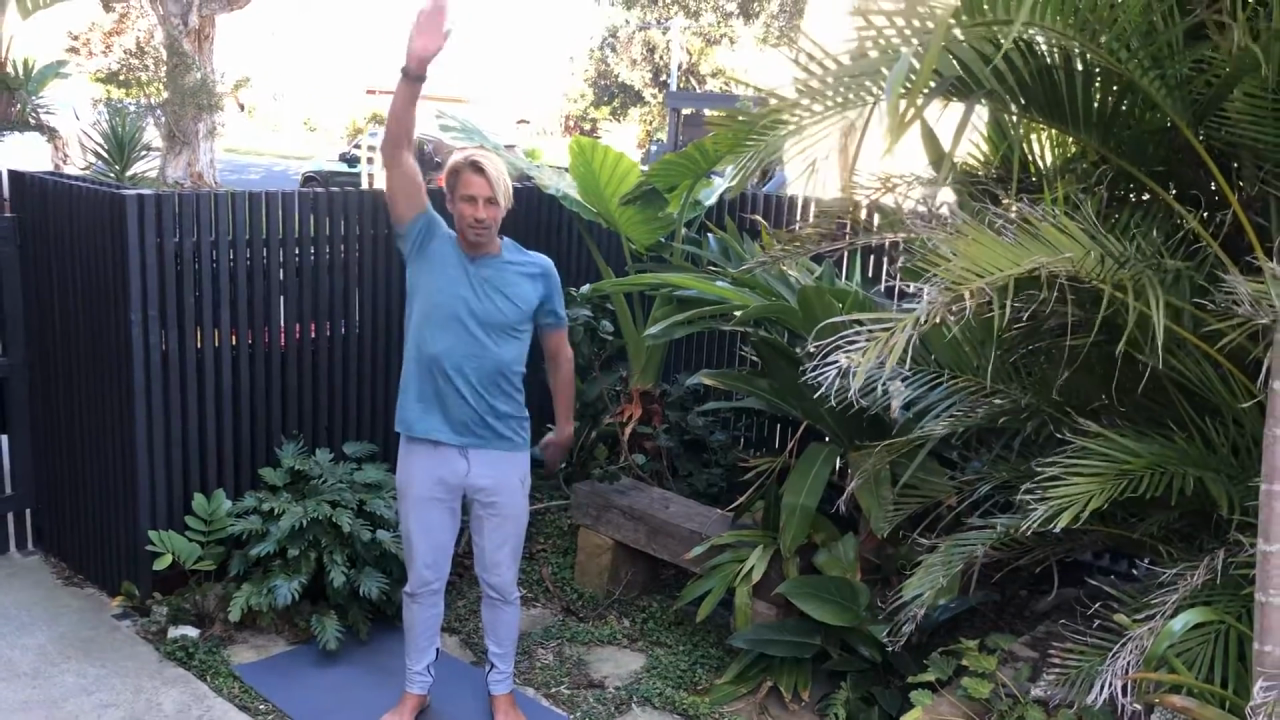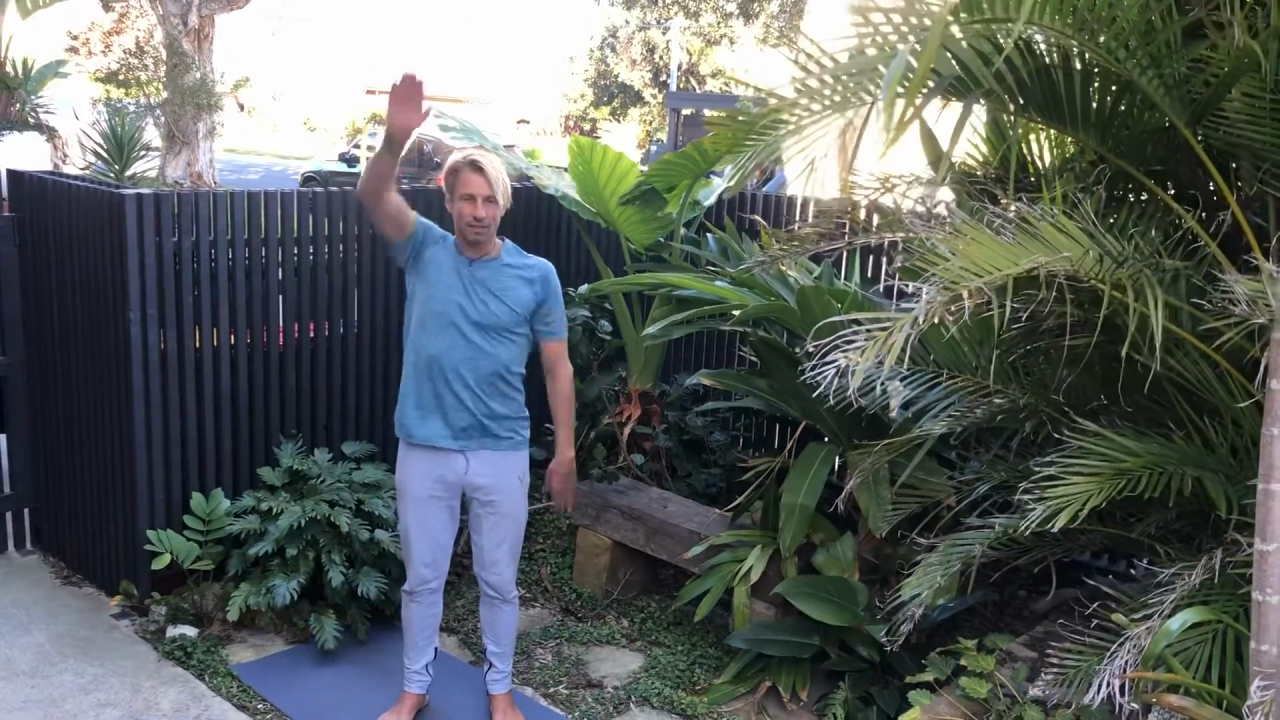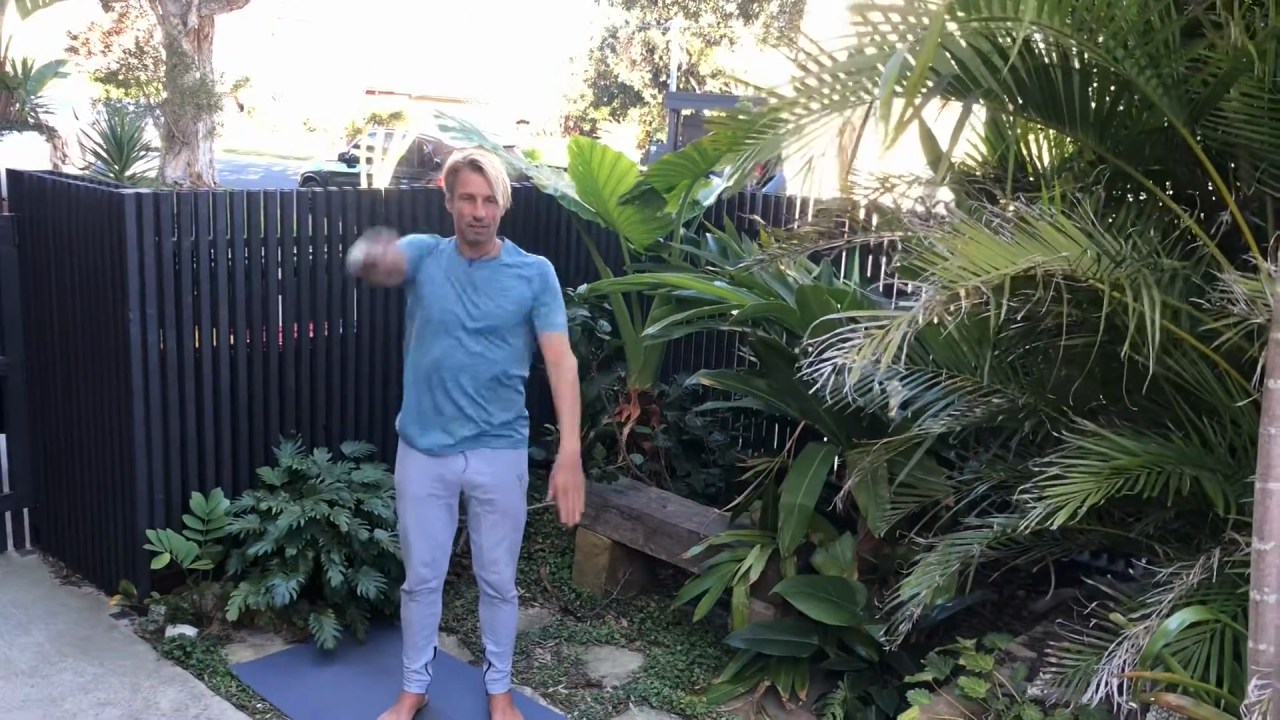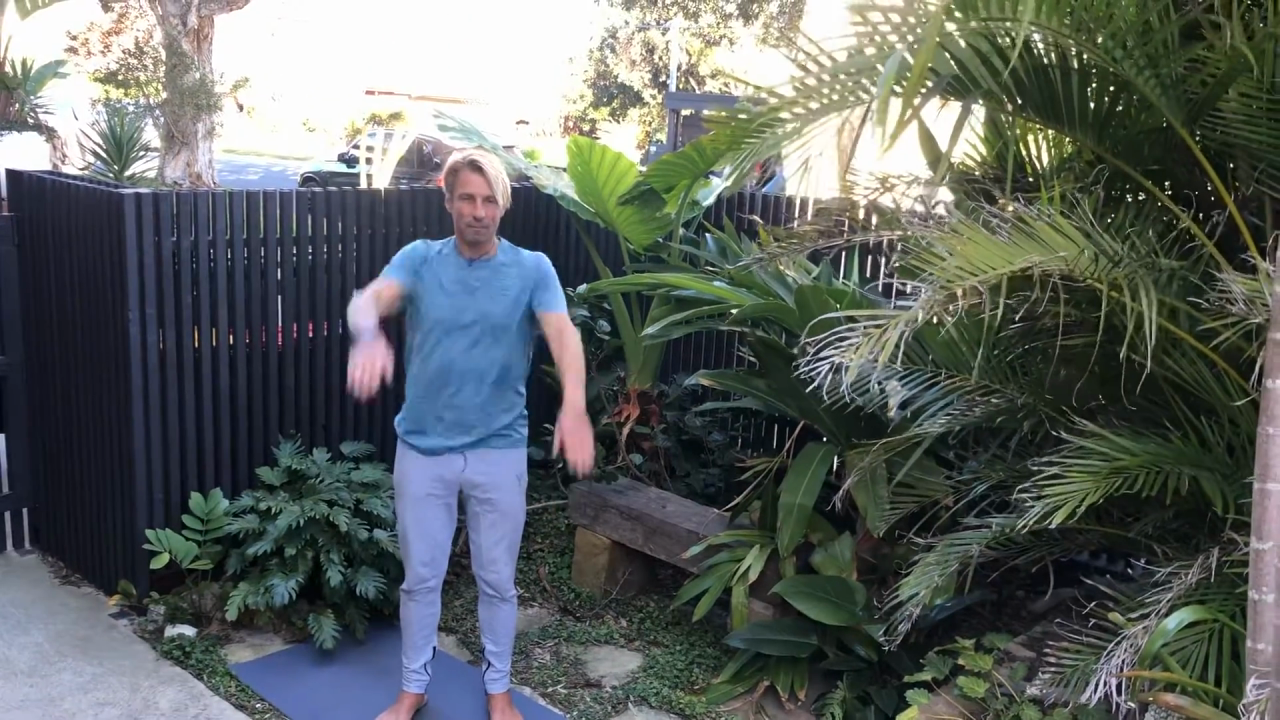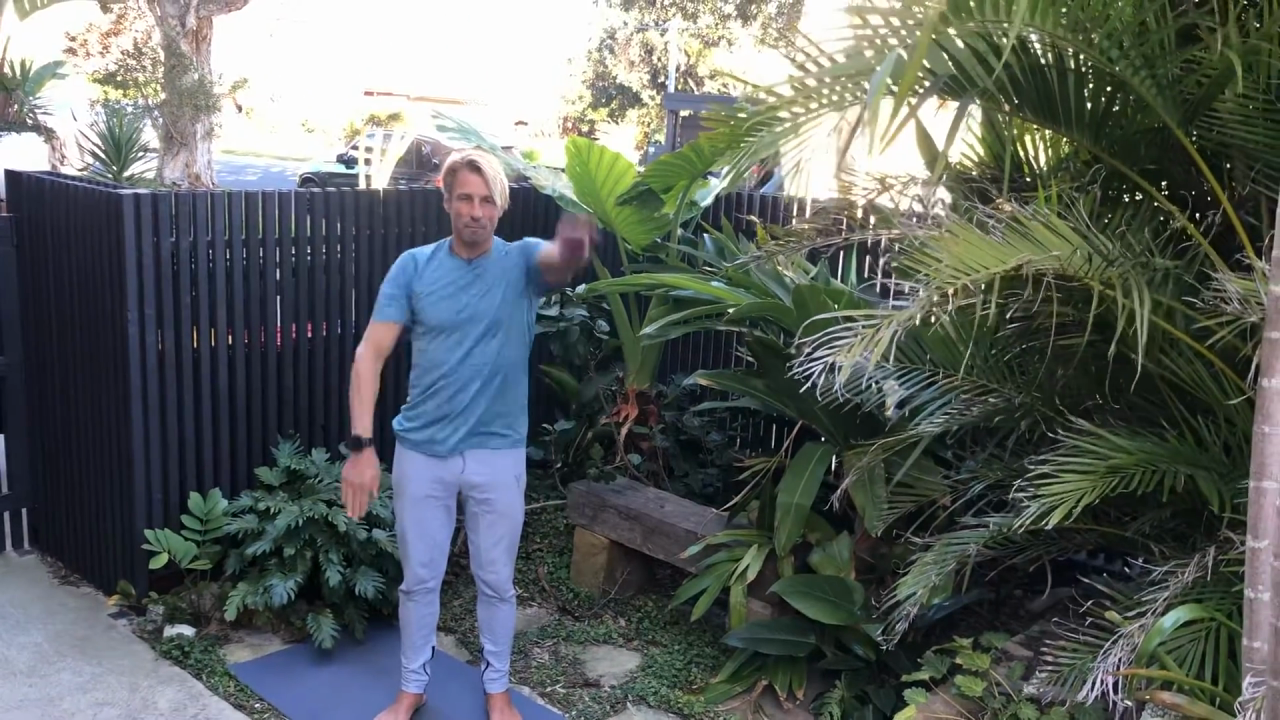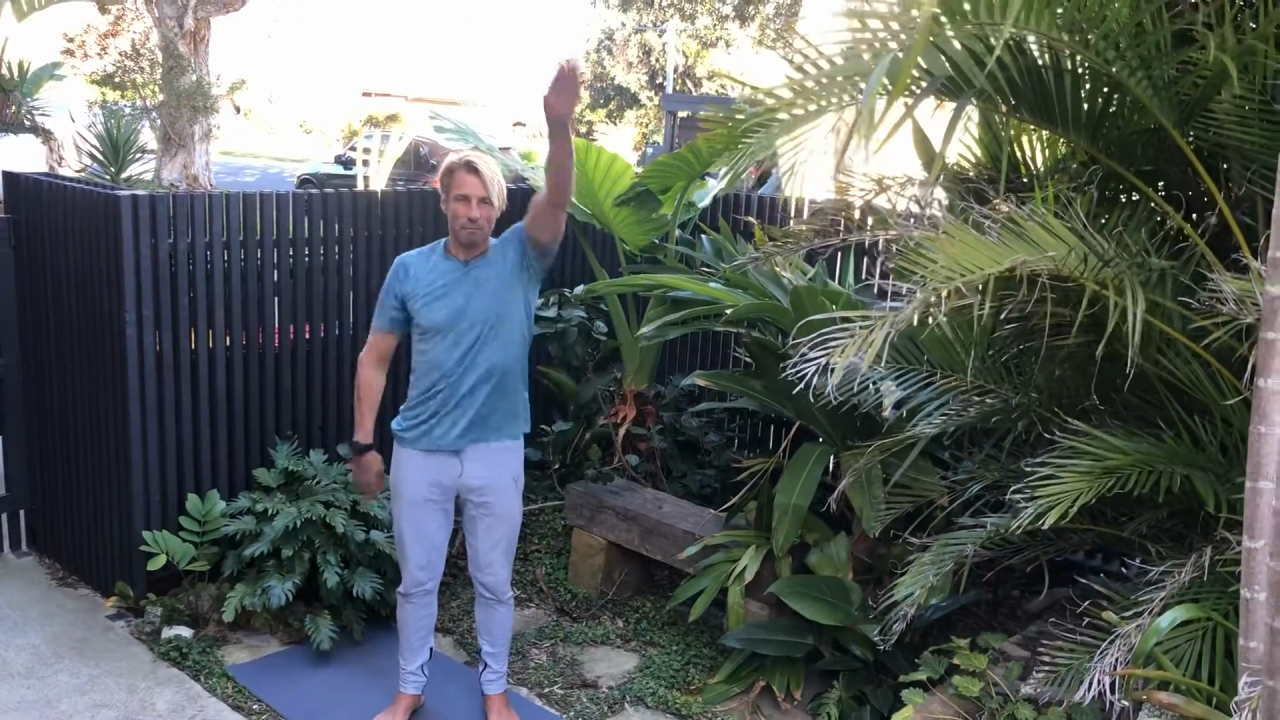
dt=0.1s
person 1, frame 1
left shoulder: (536, 270)
right shoulder: (426, 247)
left elbow: (559, 351)
right elbow: (397, 156)
left wrist: (565, 425)
right wrist: (415, 69)
left hip: (503, 455)
right hip: (427, 449)
left knee: (500, 583)
right knee: (423, 579)
person 1, frame 2
left shoulder: (536, 275)
right shoulder: (424, 251)
left elbow: (558, 366)
right elbow: (374, 196)
left wrist: (565, 451)
right wrist: (395, 139)
left hip: (502, 457)
right hip: (425, 452)
left knee: (499, 583)
right knee: (422, 581)
person 1, frame 3
left shoulder: (534, 272)
right shoulder: (424, 255)
left elbow: (561, 360)
right elbow: (373, 256)
left wrist: (569, 452)
right wrist: (372, 256)
left hip: (501, 454)
right hip: (424, 452)
left knee: (498, 581)
right knee: (421, 578)
person 1, frame 4
left shoulder: (531, 269)
right shoulder: (418, 258)
left elbow: (563, 334)
right elbow: (370, 301)
left wrist: (574, 410)
right wrist: (370, 335)
left hip: (499, 451)
right hip: (423, 449)
left knee: (497, 581)
right knee: (421, 577)
person 1, frame 5
left shoulder: (524, 261)
right shoulder: (414, 266)
left elbow: (558, 263)
right elbow: (371, 352)
left wrist: (571, 248)
right wrist: (361, 445)
left hip: (498, 453)
right hip: (421, 450)
left knee: (495, 581)
right knee: (419, 578)
person 1, frame 6
left shoulder: (520, 260)
right shoulder: (409, 269)
left elbow: (555, 200)
right elbow: (374, 360)
left wrist: (560, 127)
right wrist: (362, 445)
left hip: (496, 453)
right hip: (419, 453)
left knee: (493, 582)
right knee: (417, 581)
